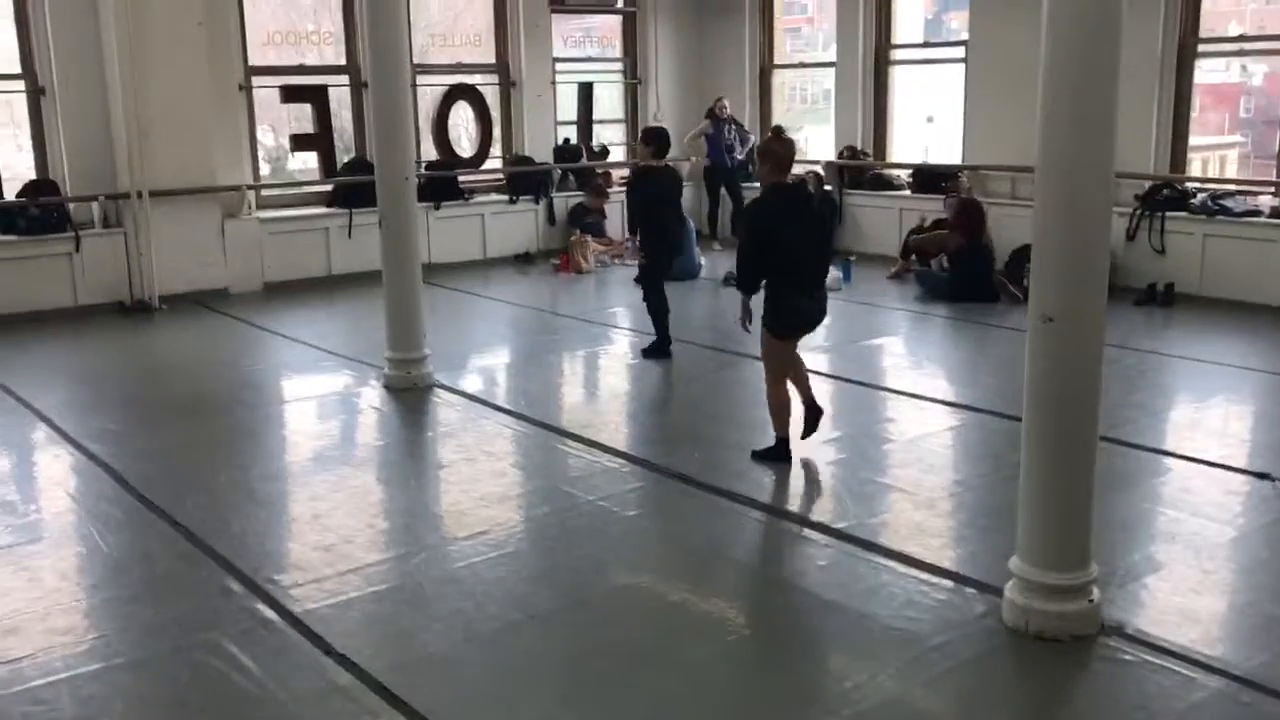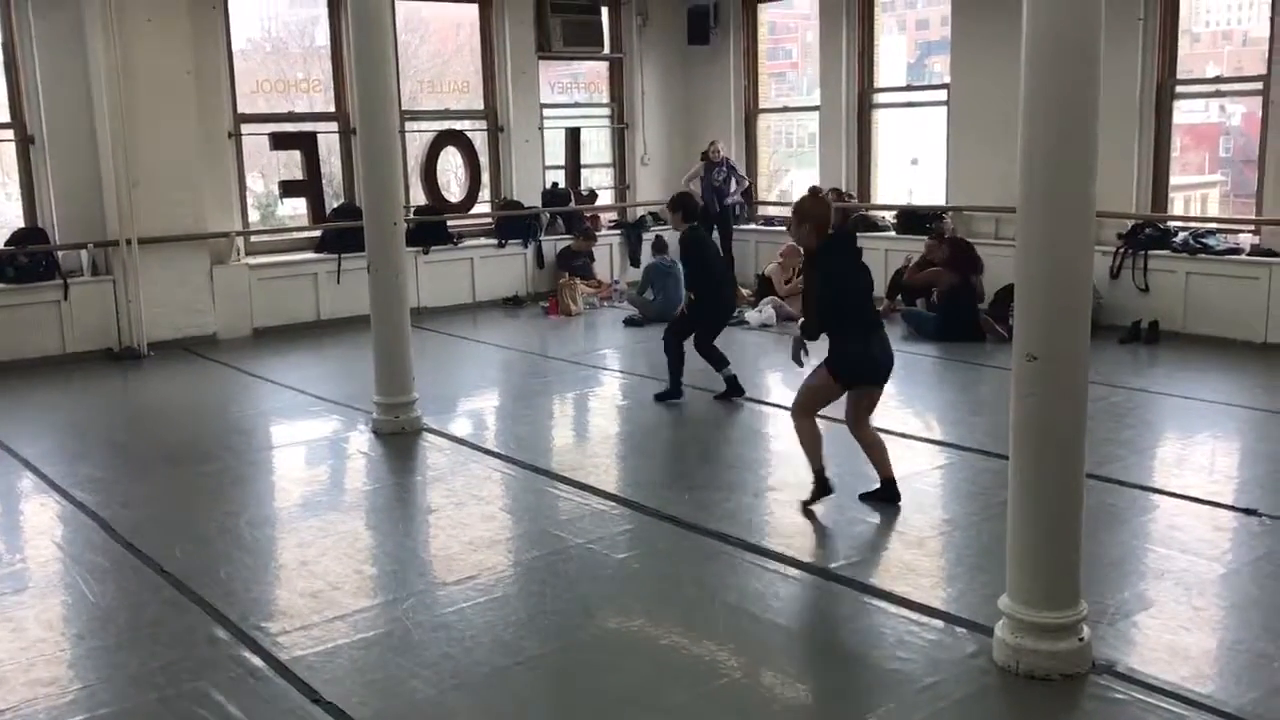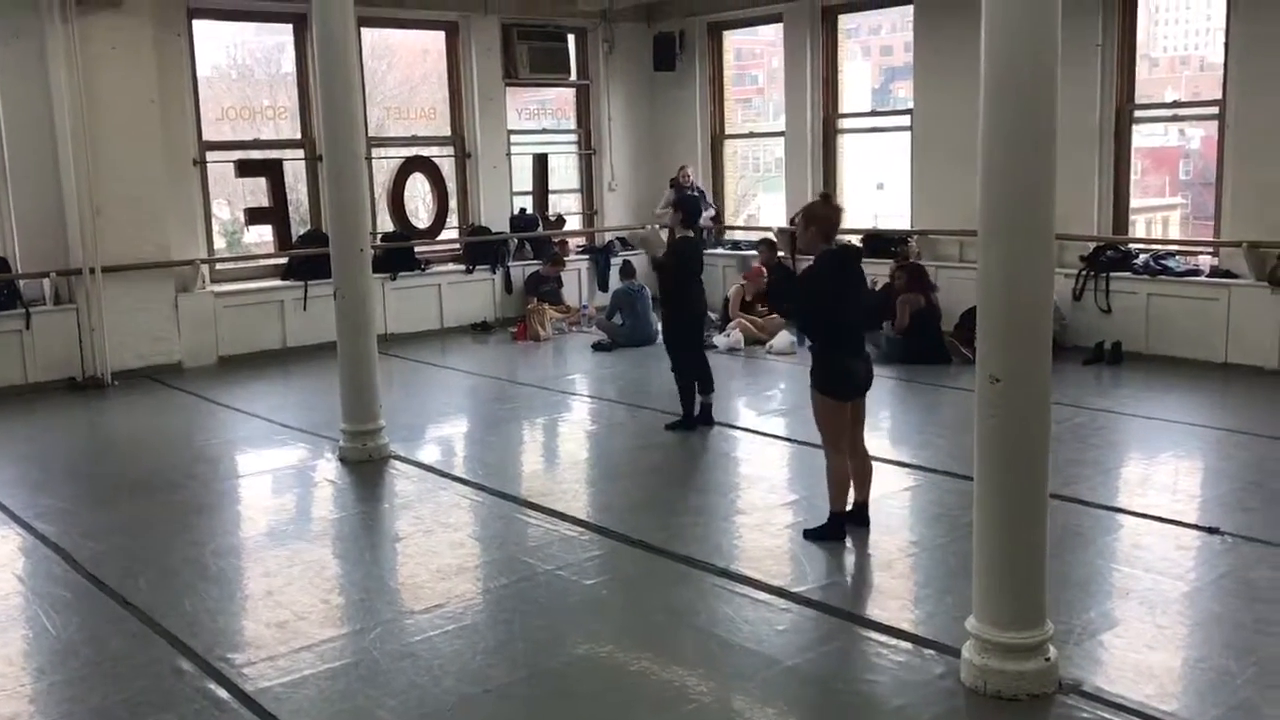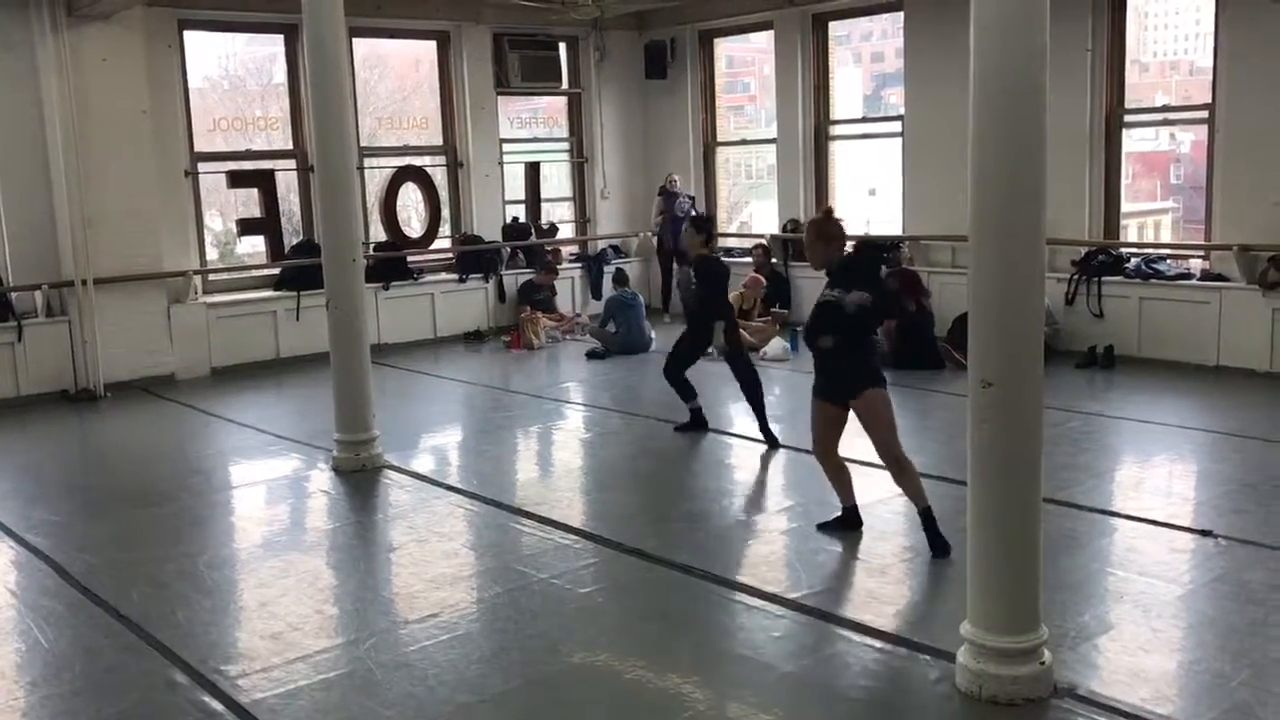
dt=1s
person 1, frame 1
left shoulder: (758, 210)
right shoulder: (810, 200)
left elbow: (749, 260)
right elbow: (826, 246)
left wrist: (746, 301)
left hip: (786, 302)
right hip: (816, 298)
left knee: (774, 375)
right knee: (784, 352)
left ankle: (781, 447)
right ankle: (811, 406)
person 1, frame 2
left shoulder: (818, 266)
right shoulder: (850, 254)
left elbow: (817, 316)
left wrist: (802, 336)
left hip: (851, 354)
right hip: (880, 350)
left knee: (801, 410)
right knee: (857, 422)
left ankle: (820, 481)
right ankle: (888, 488)
person 1, frame 3
left shoulder: (818, 274)
right shoulder: (849, 265)
left elbow: (799, 313)
left hip: (833, 368)
right hip: (858, 363)
left knee: (835, 450)
right knee: (855, 446)
left ankle: (836, 523)
right ankle: (859, 511)
person 1, frame 4
left shoulder: (864, 276)
right shoulder: (833, 283)
right elbow: (812, 331)
left hip: (863, 374)
right hip: (827, 376)
left knee: (891, 453)
right knee: (824, 450)
left ankle: (929, 523)
right ankle: (850, 515)
person 2, frame 1
left shoulder: (640, 175)
right shoulder: (673, 174)
left elbow: (634, 212)
right elbow: (675, 208)
left wrist: (636, 241)
left hip: (656, 241)
right hip: (675, 238)
left knee: (651, 293)
right knee: (655, 286)
left ankle: (662, 345)
right ankle: (663, 338)
person 2, frame 2
left shoulder: (688, 239)
right shoulder: (701, 234)
left elbow: (695, 273)
left wrist: (690, 299)
right wrist: (692, 299)
left hip: (711, 299)
right hip: (726, 297)
left knee: (673, 336)
right knee: (703, 342)
left ankle: (675, 387)
right ankle: (733, 385)
person 2, frame 3
left shoulder: (677, 247)
right shoulder: (694, 243)
left elbow: (668, 278)
left hip: (678, 312)
right hip: (696, 308)
left knee: (682, 364)
right knee: (698, 358)
left ankle: (688, 417)
right ankle: (705, 412)
person 2, frame 4
left shoulder: (713, 265)
right shoulder: (692, 264)
left elbow: (720, 300)
left wrist: (719, 331)
left hip: (718, 328)
right hip: (697, 328)
left knee: (745, 374)
right knee: (672, 370)
left ankle: (764, 426)
right ankle: (697, 417)
